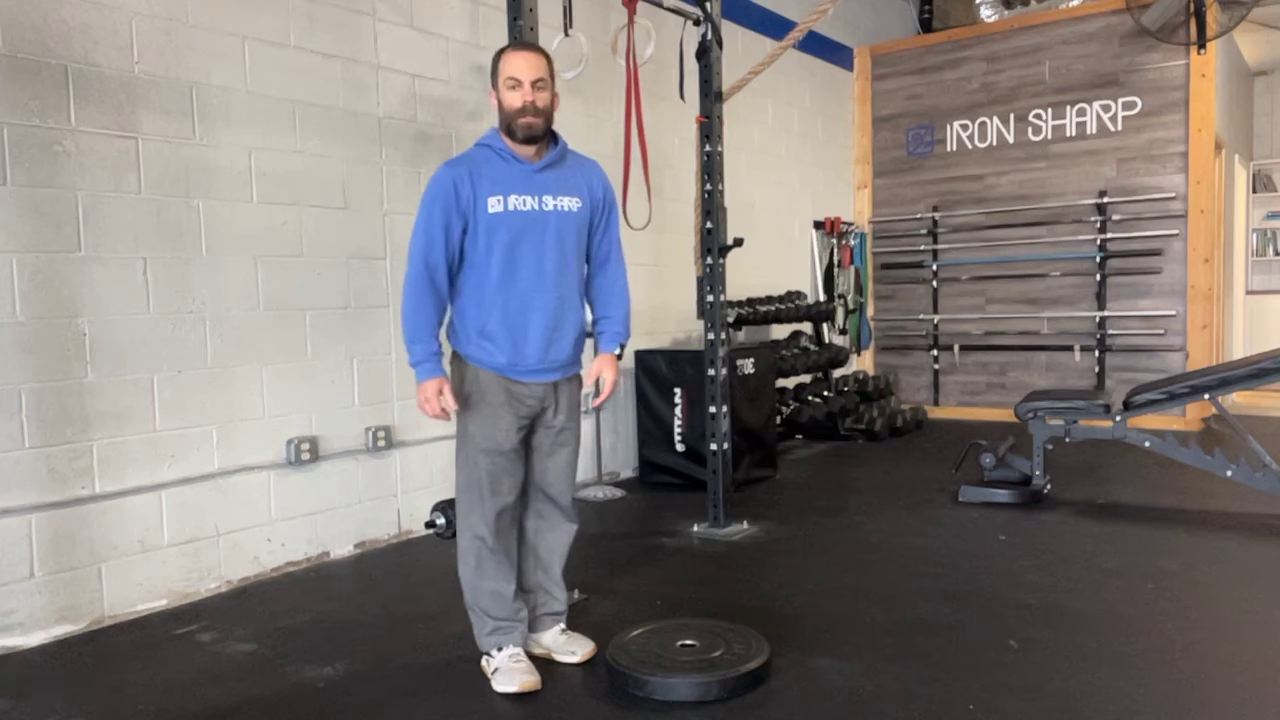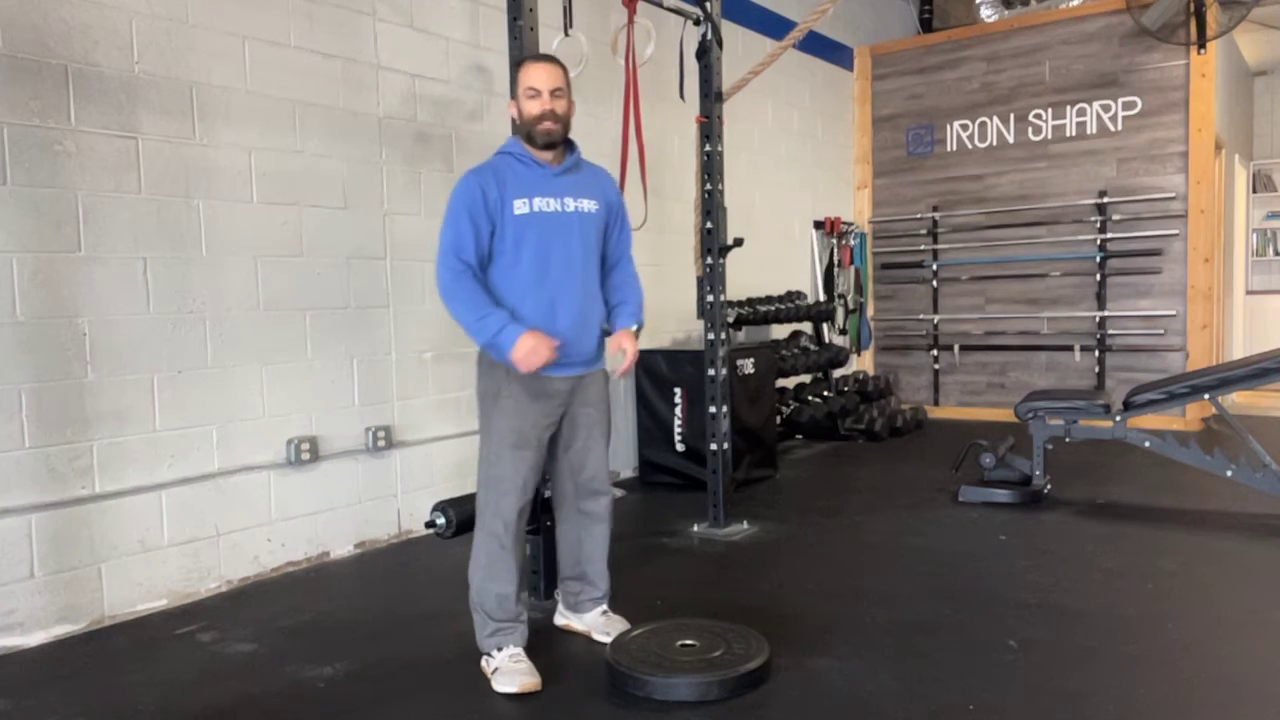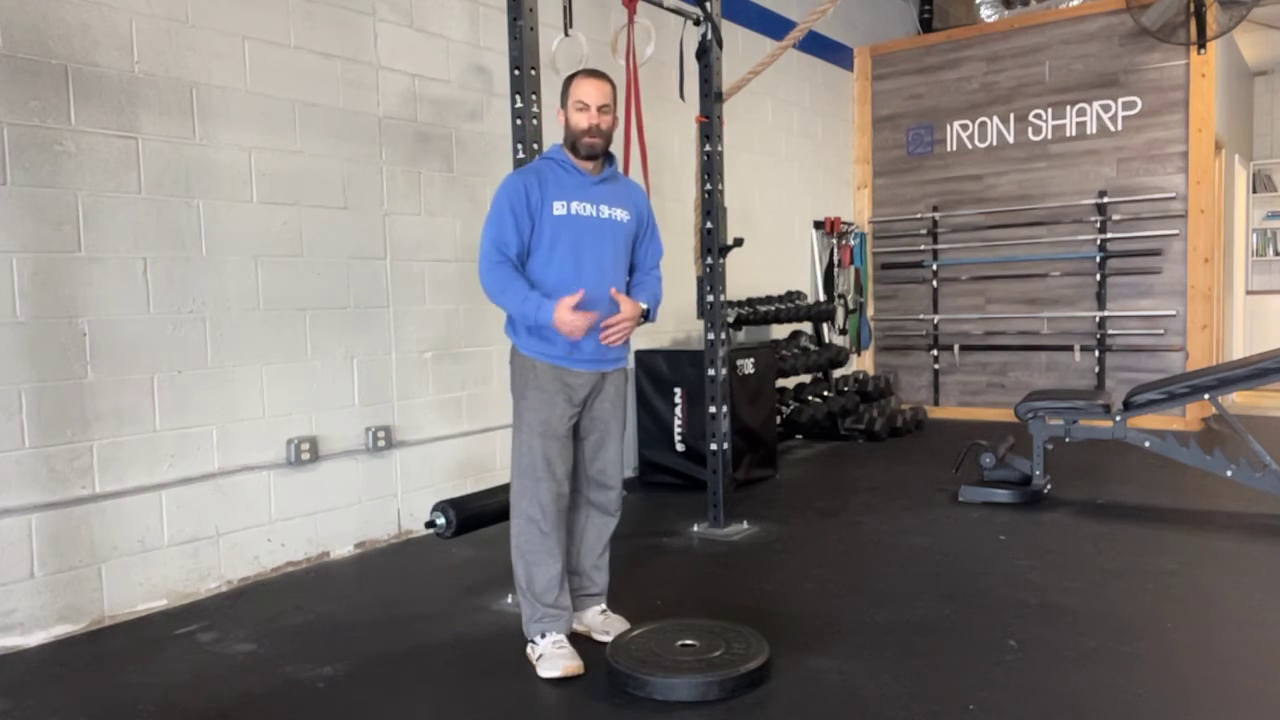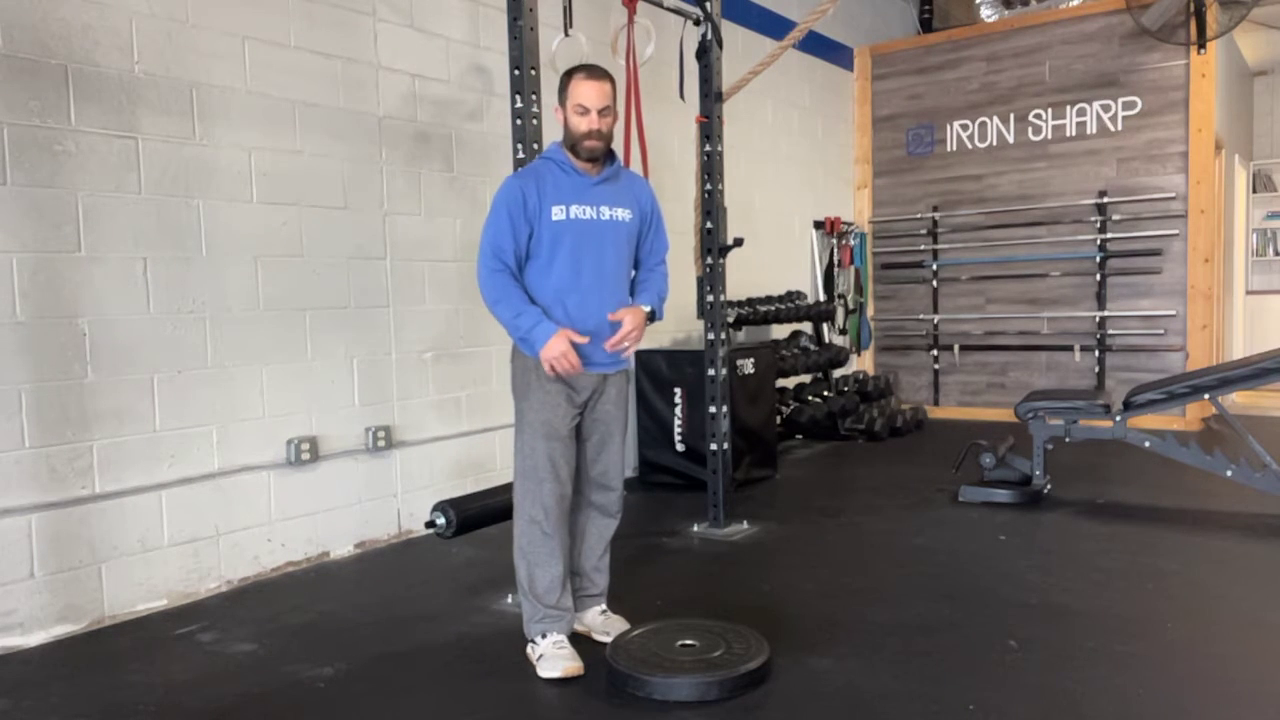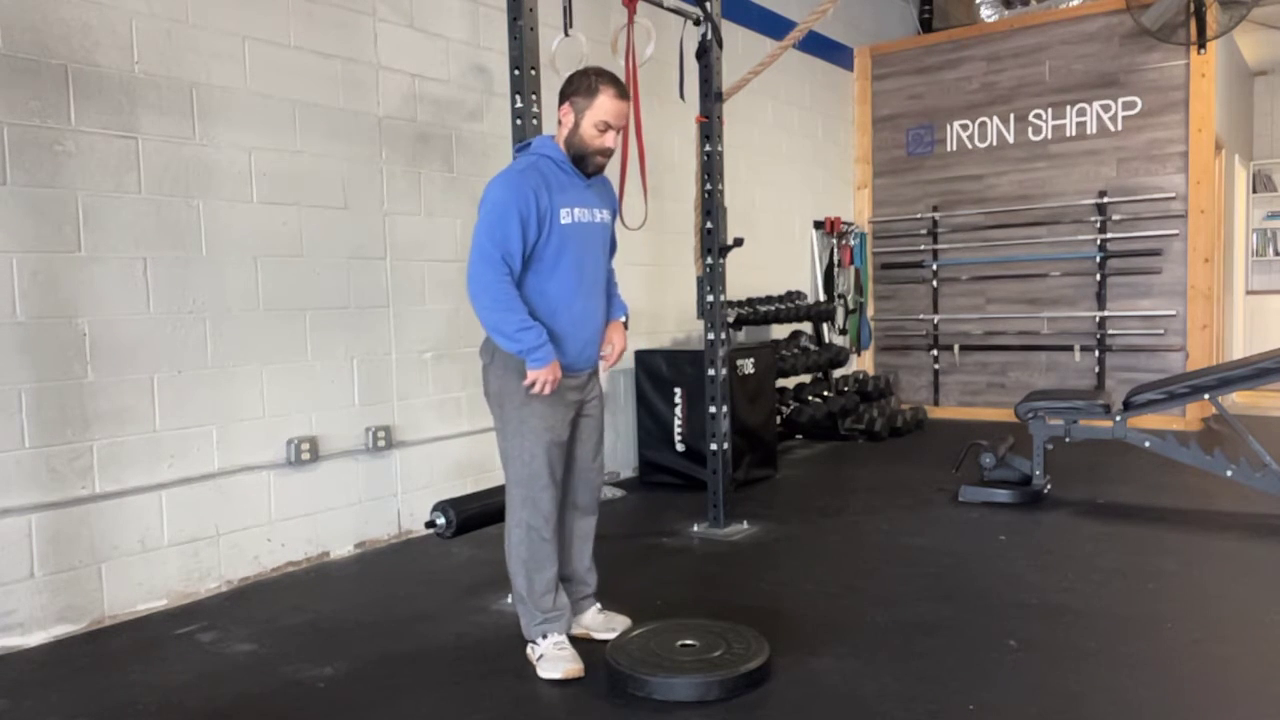
dt=1s
person 1, frame 1
left shoulder: (589, 179)
right shoulder: (460, 178)
left elbow: (606, 267)
right elbow: (427, 275)
left wrist: (610, 344)
right wrist: (427, 366)
left hip: (562, 377)
right hip: (489, 377)
left knee: (553, 505)
right knee: (490, 511)
left ankle: (547, 622)
right ankle: (500, 641)
person 1, frame 2
left shoulder: (599, 184)
right shoulder: (484, 183)
left elbow: (619, 264)
right elbow: (456, 274)
left wrist: (628, 323)
right wrist: (509, 335)
left hip: (587, 372)
right hip: (516, 375)
left knee: (588, 495)
right knee: (505, 506)
left ankle: (583, 603)
right ankle: (502, 642)
person 1, frame 3
left shoulder: (632, 197)
right shoulder: (527, 185)
left elbow: (648, 269)
right elbow: (495, 265)
left wrist: (640, 305)
right wrist: (546, 309)
left hip: (610, 367)
right hip: (546, 364)
left knee: (601, 490)
right knee: (543, 494)
left ankle: (589, 603)
right ankle: (546, 628)
person 1, frame 4
left shoulder: (635, 191)
right shoulder: (526, 187)
left elbow: (653, 264)
right elbow: (494, 272)
left wrist: (644, 307)
right wrist: (541, 331)
left hip: (611, 370)
right hip: (548, 366)
left knee: (602, 492)
right knee: (544, 496)
left ankle: (589, 603)
right ankle: (546, 629)
person 1, frame 5
left shoulder: (601, 190)
right shoulder: (520, 184)
right elbow: (488, 277)
left wrist: (616, 317)
right wrist: (538, 353)
left hip: (584, 370)
right hip: (527, 369)
left knee: (581, 494)
right knee: (536, 500)
left ankle: (578, 605)
right ankle: (545, 631)
